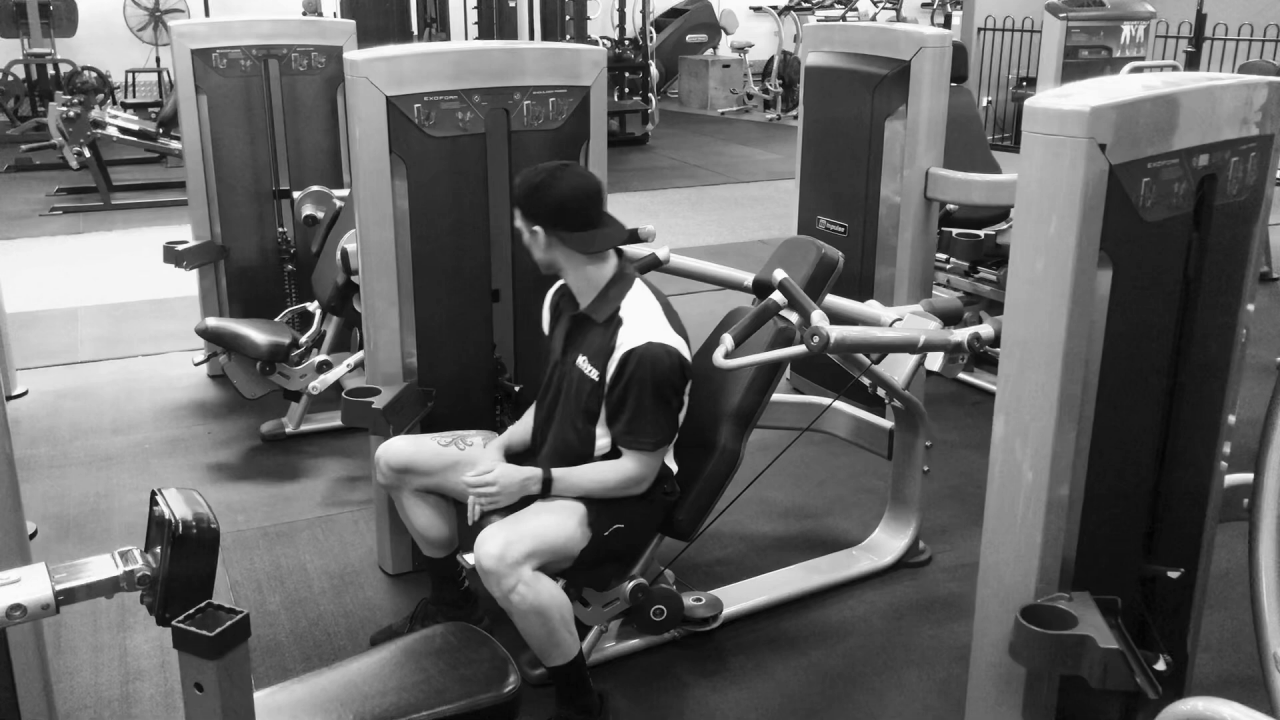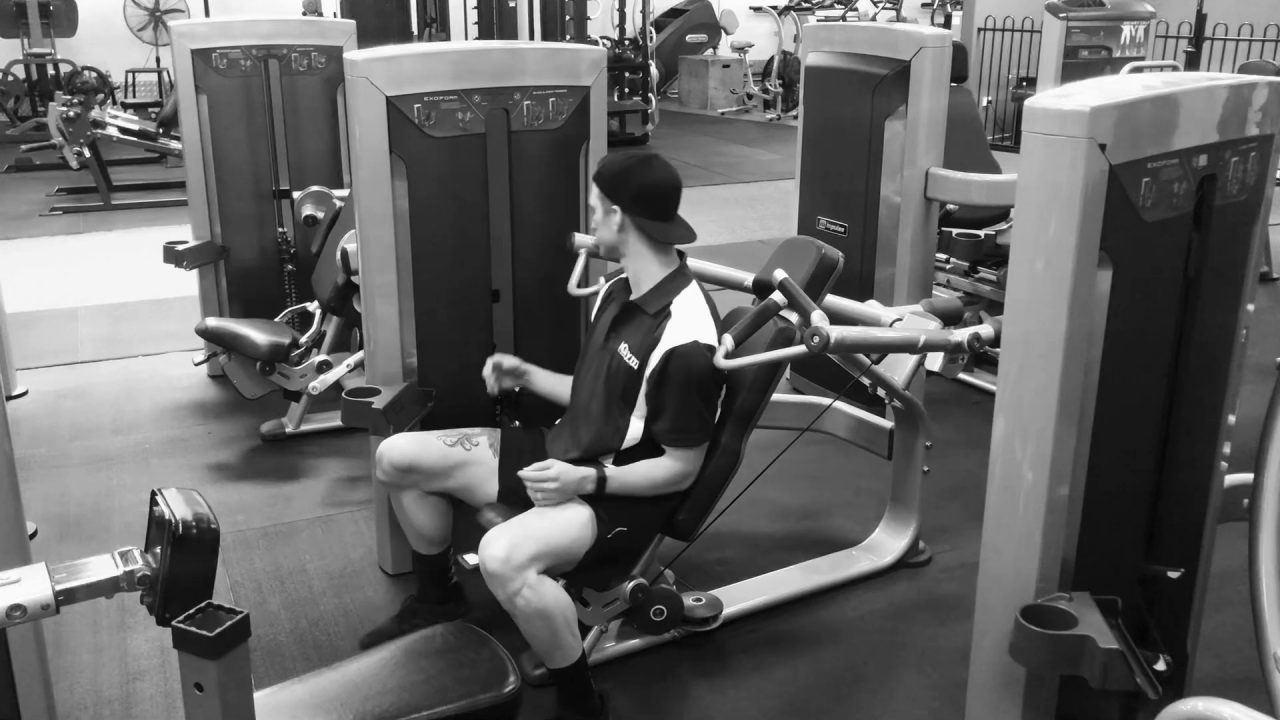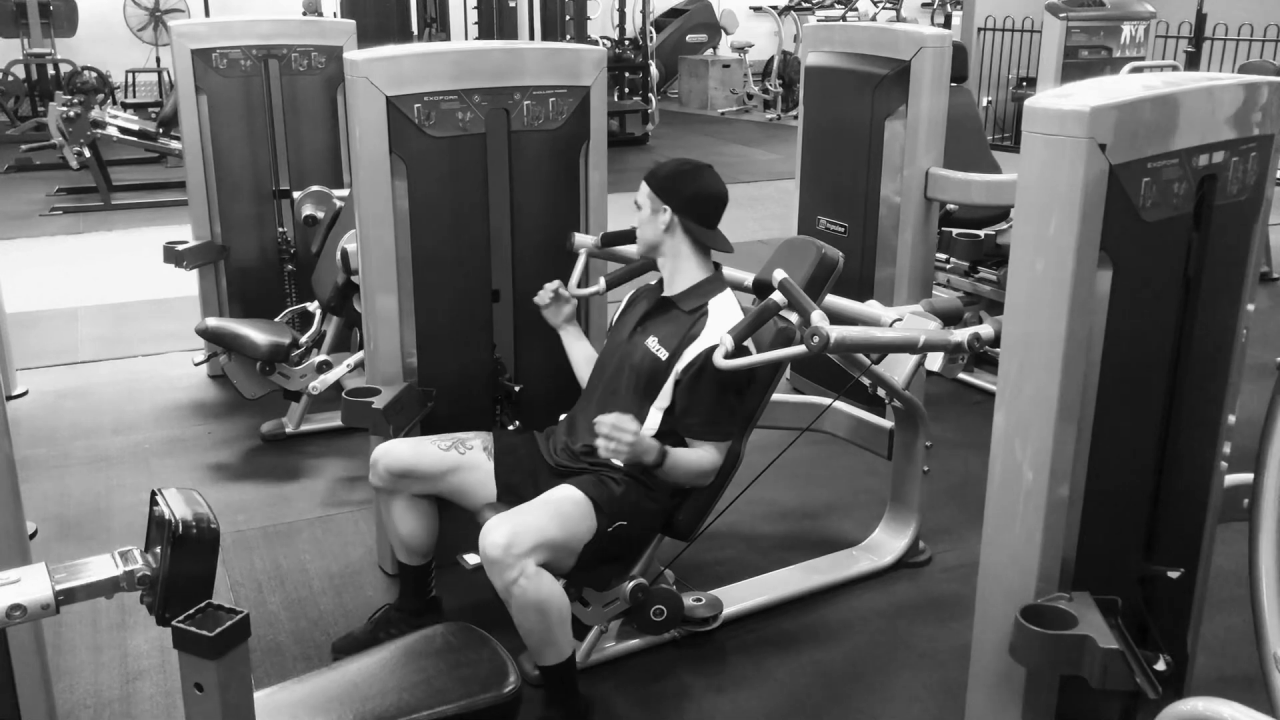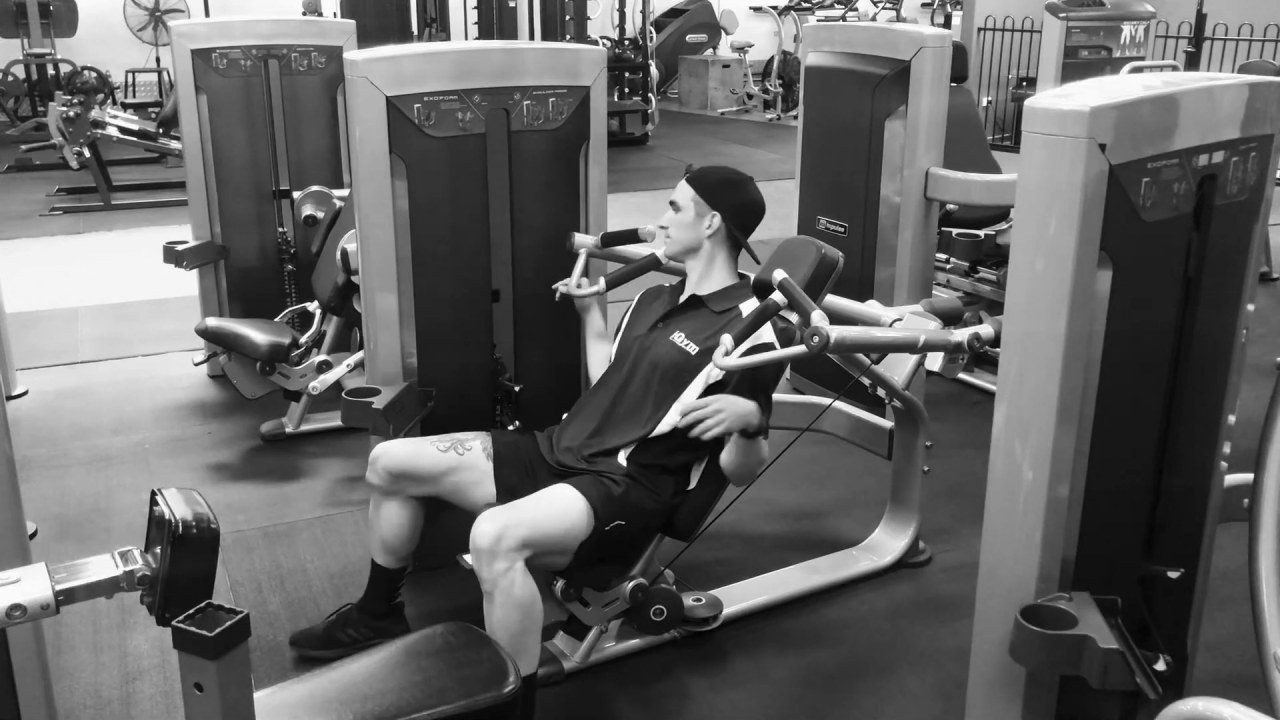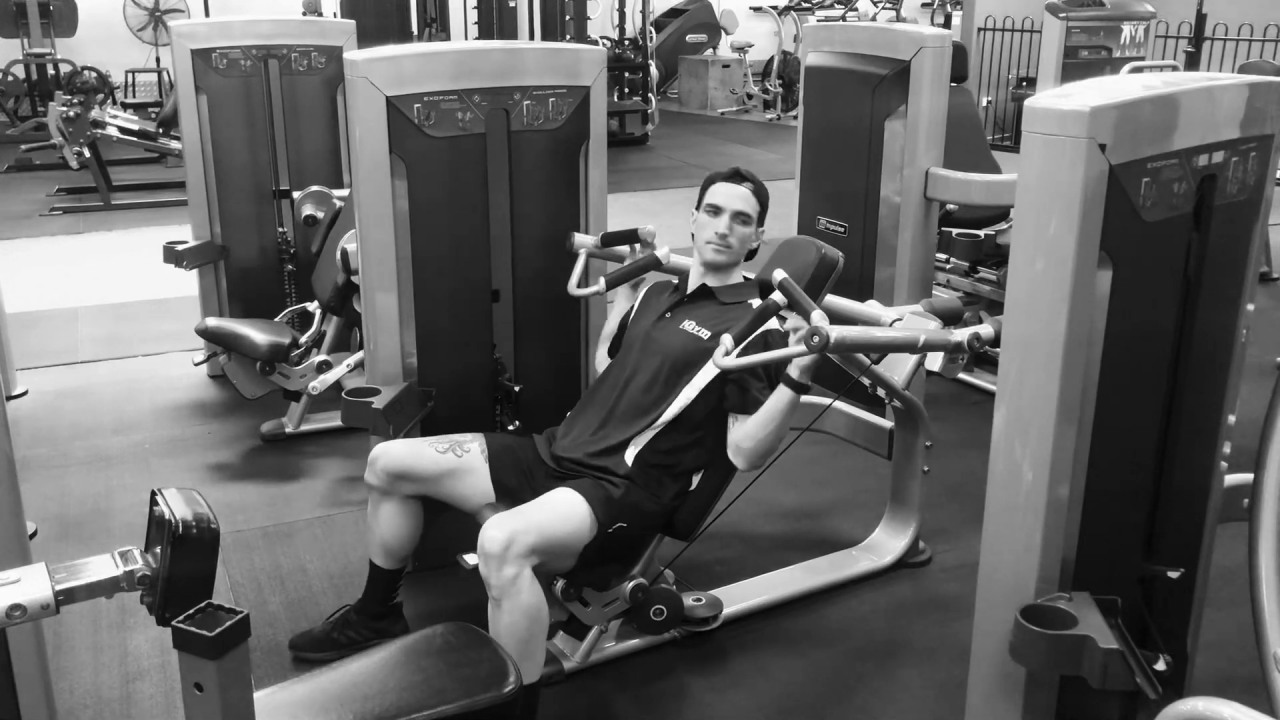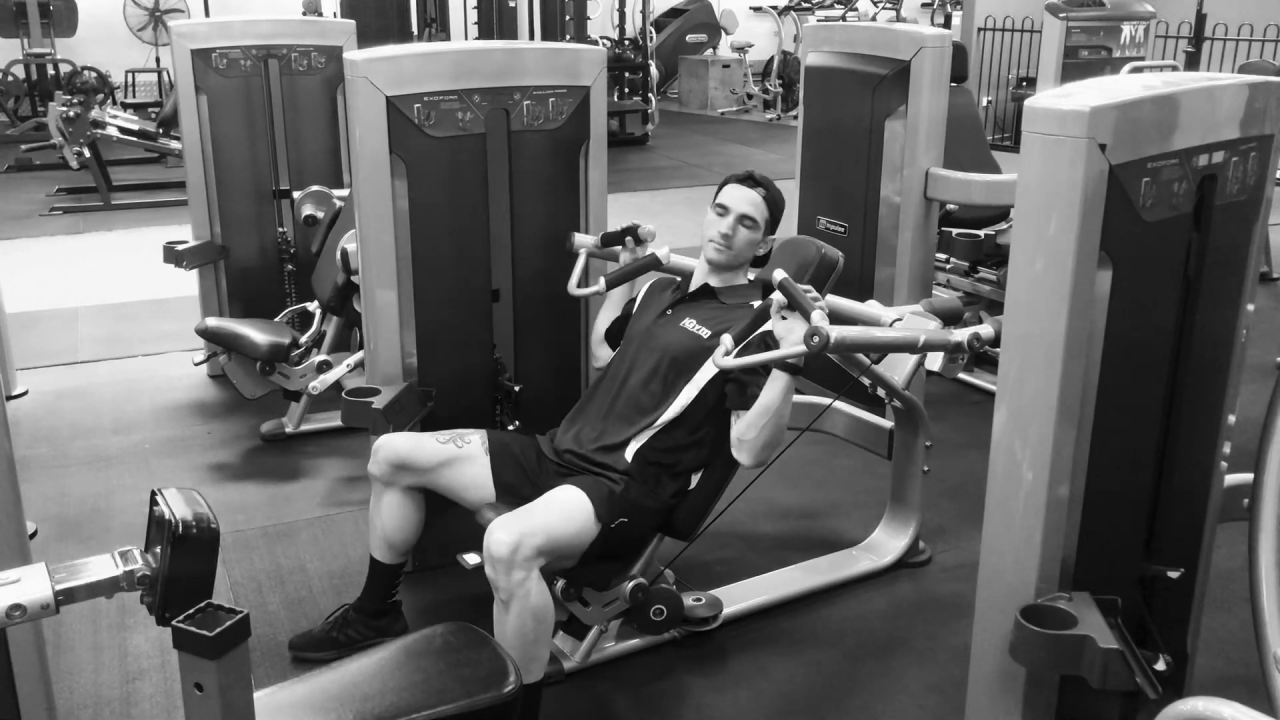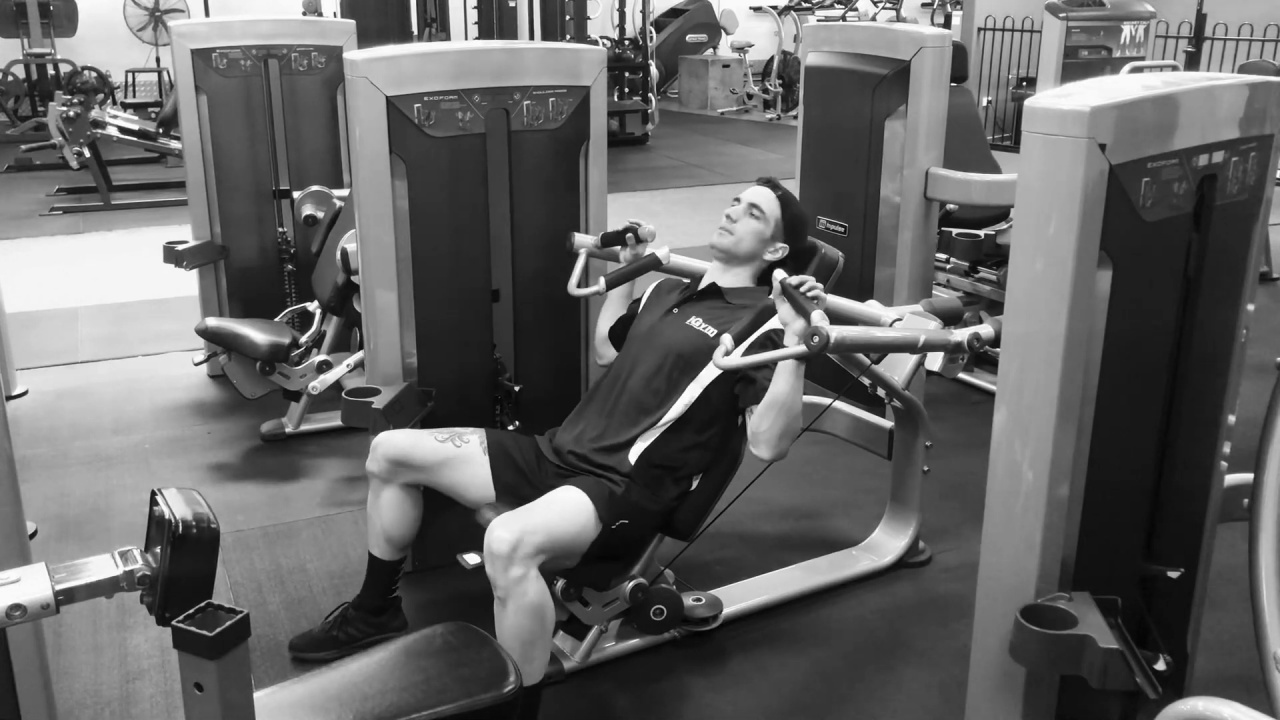
dt=0.4s
person 1, frame 1
left shoulder: (646, 344)
right shoulder: (565, 298)
left elbow: (639, 472)
left wrist: (532, 481)
right wrist: (504, 447)
left hip: (619, 494)
right hip: (552, 460)
left knee: (499, 554)
right knee: (394, 459)
right ankle: (453, 603)
person 1, frame 2
left shoulder: (686, 338)
right shoulder: (619, 290)
left elbow: (679, 468)
left wrist: (592, 481)
right wrist: (528, 376)
left hip: (624, 492)
right hip: (564, 452)
left knee: (503, 556)
right knee: (398, 457)
right ankle: (437, 600)
person 1, frame 3
left shoulder: (721, 332)
right shoulder: (647, 296)
left elbow: (704, 466)
left wrist: (648, 451)
right wrist: (566, 326)
left hip: (626, 487)
right hip: (560, 450)
left knee: (504, 546)
right knee: (392, 463)
right ankle: (416, 607)
person 1, frame 4
left shoulder: (748, 332)
right shoulder: (658, 297)
left elbow: (739, 472)
left wrist: (747, 423)
right wrist: (591, 313)
left hip: (627, 486)
right hip: (559, 450)
left knee: (494, 537)
right knee: (389, 462)
right ankle: (378, 614)
person 1, frame 5
left shoulder: (754, 326)
right shoulder: (661, 292)
left elbow: (744, 452)
left wrist: (795, 378)
right wrist: (628, 285)
left hip: (627, 487)
right hip: (558, 452)
left knee: (503, 542)
right knee: (389, 463)
right ankle: (377, 615)
person 1, frame 6
left shoulder: (753, 325)
right shoulder: (662, 289)
left elbow: (751, 449)
left wrist: (788, 358)
right wrist: (625, 272)
left hip: (627, 485)
right hip: (559, 453)
left knee: (509, 546)
right knee: (392, 455)
right ankle: (376, 614)
person 1, frame 7
left shoulder: (759, 325)
right shoulder: (669, 290)
left elbow: (768, 443)
left wrist: (795, 344)
right wrist: (626, 270)
left hip: (628, 487)
right hip: (559, 452)
left knee: (510, 542)
right knee: (390, 453)
right ankle: (376, 611)
